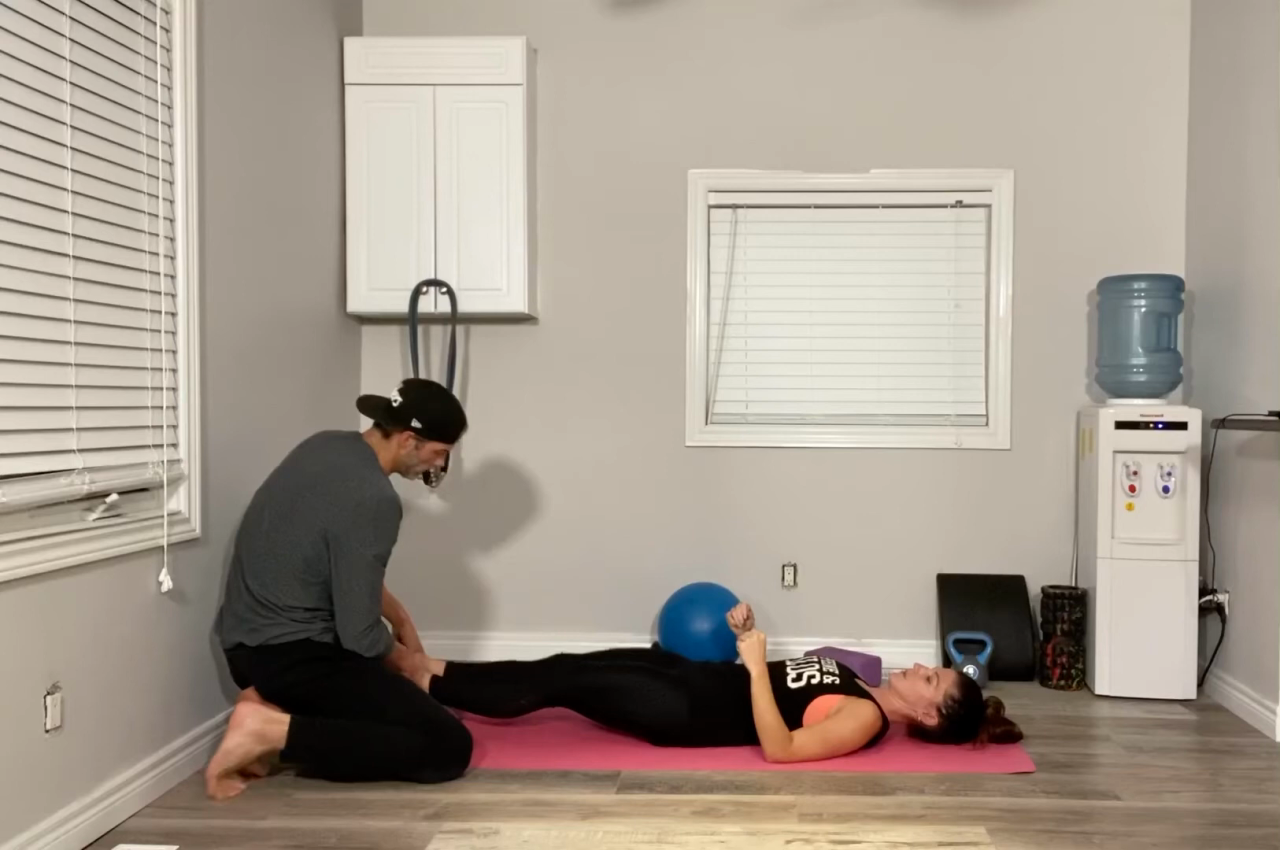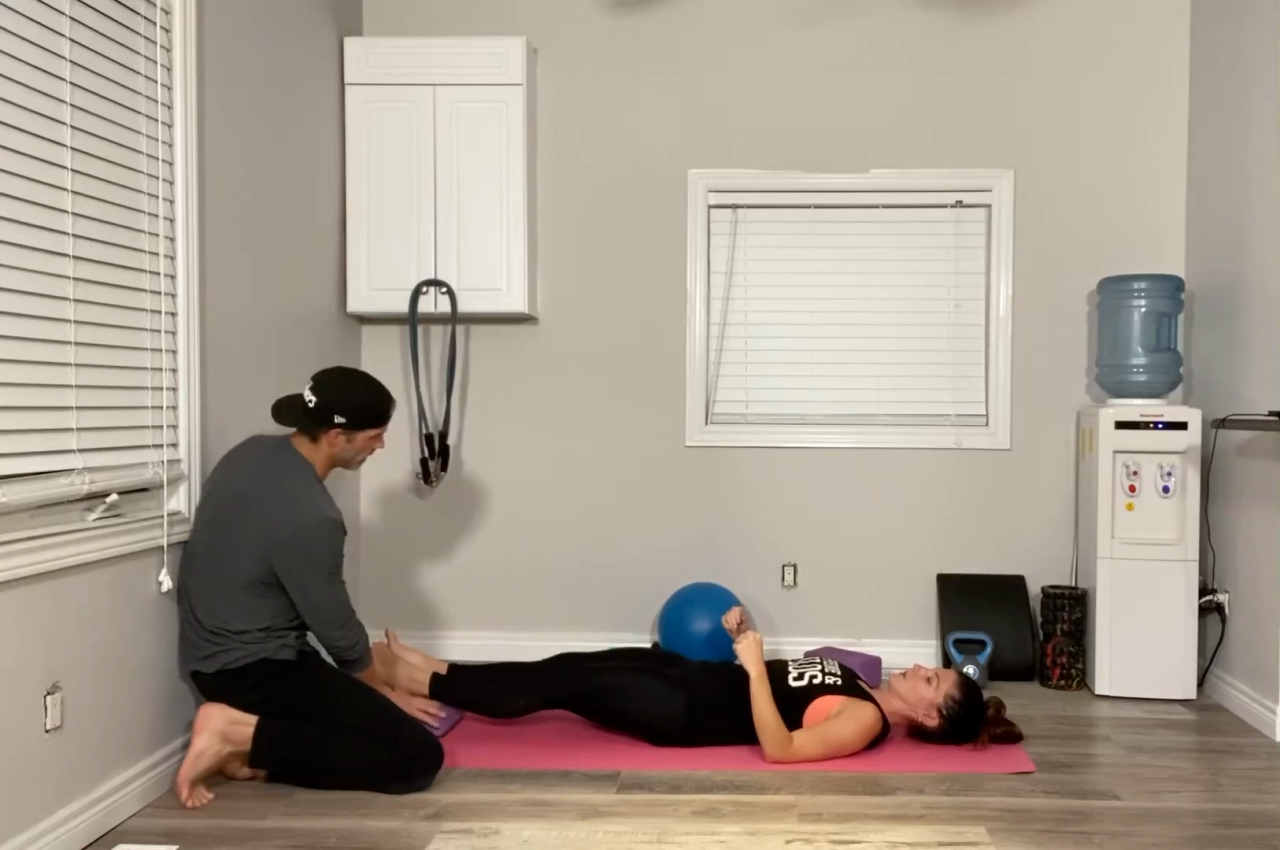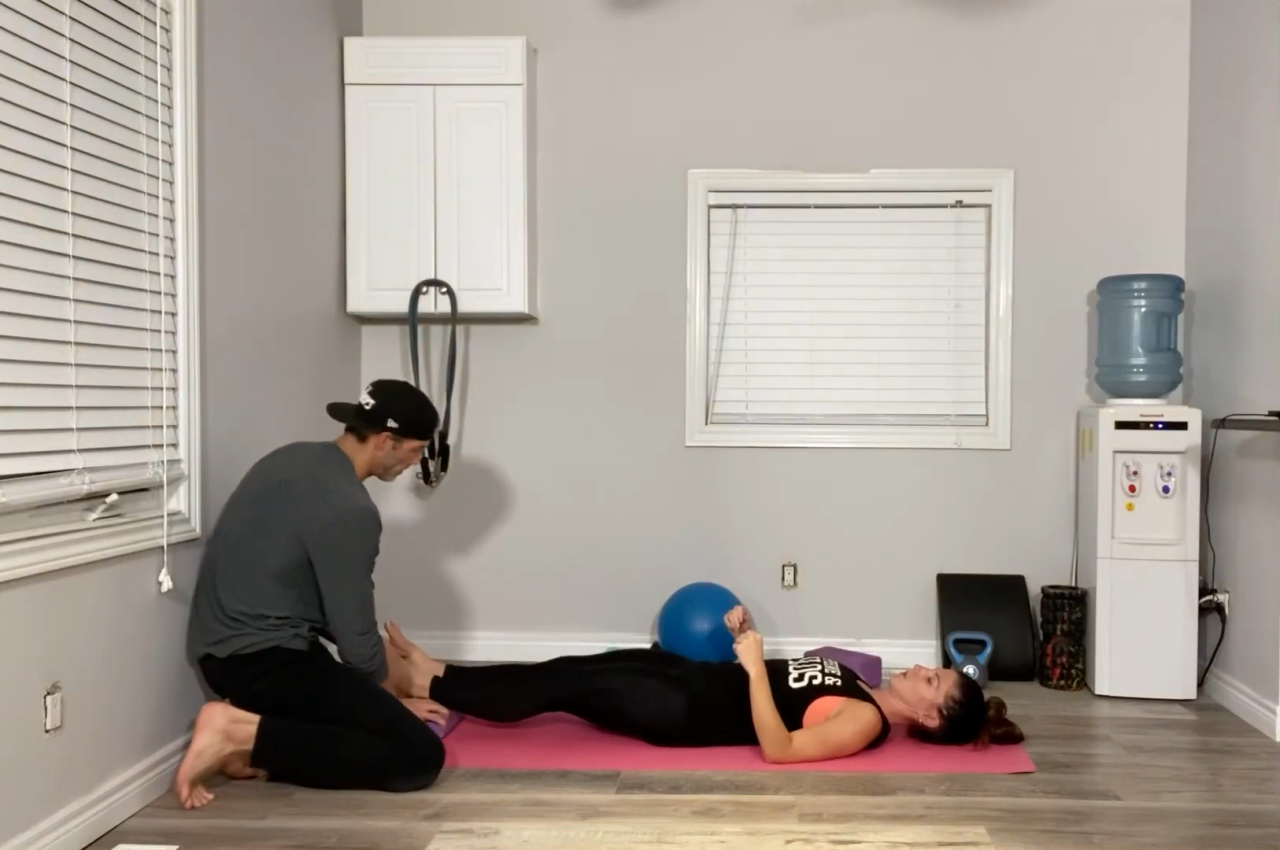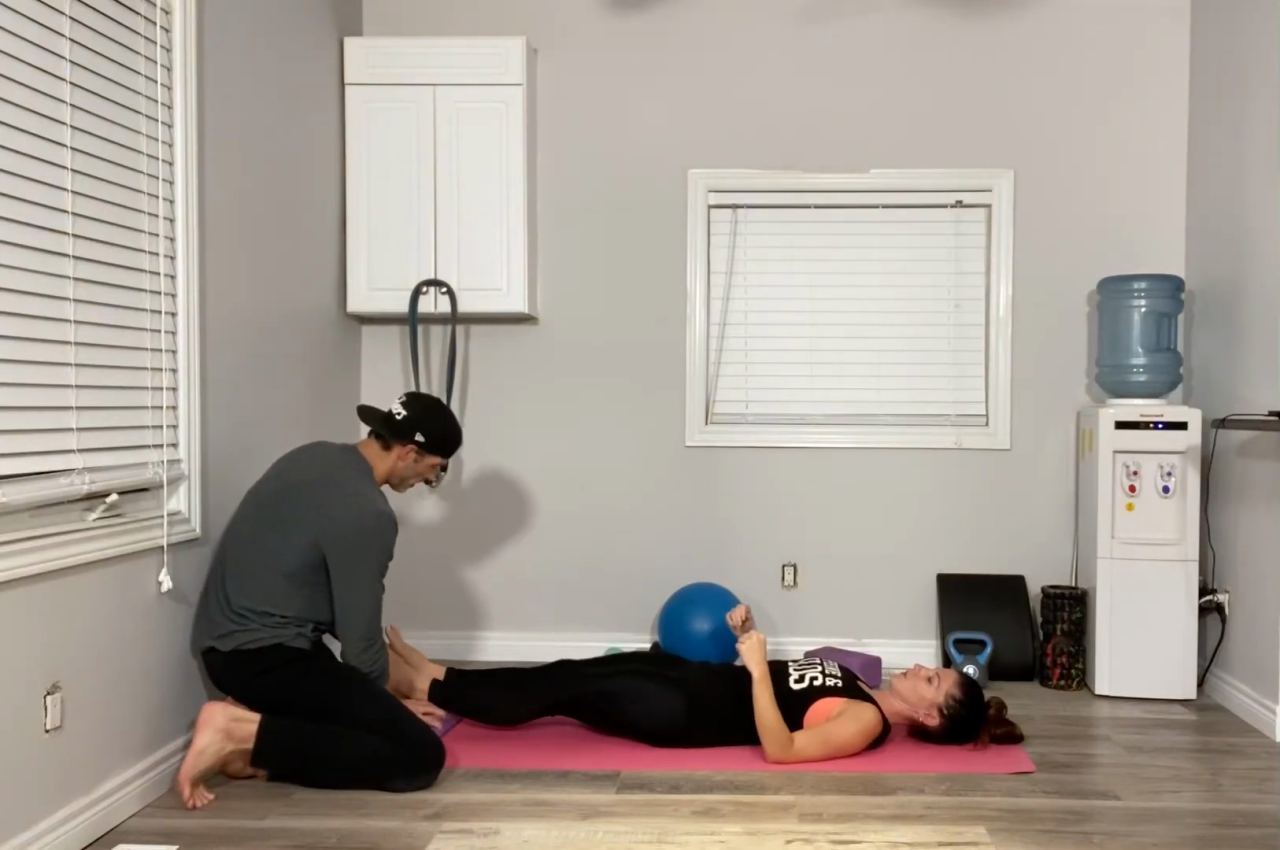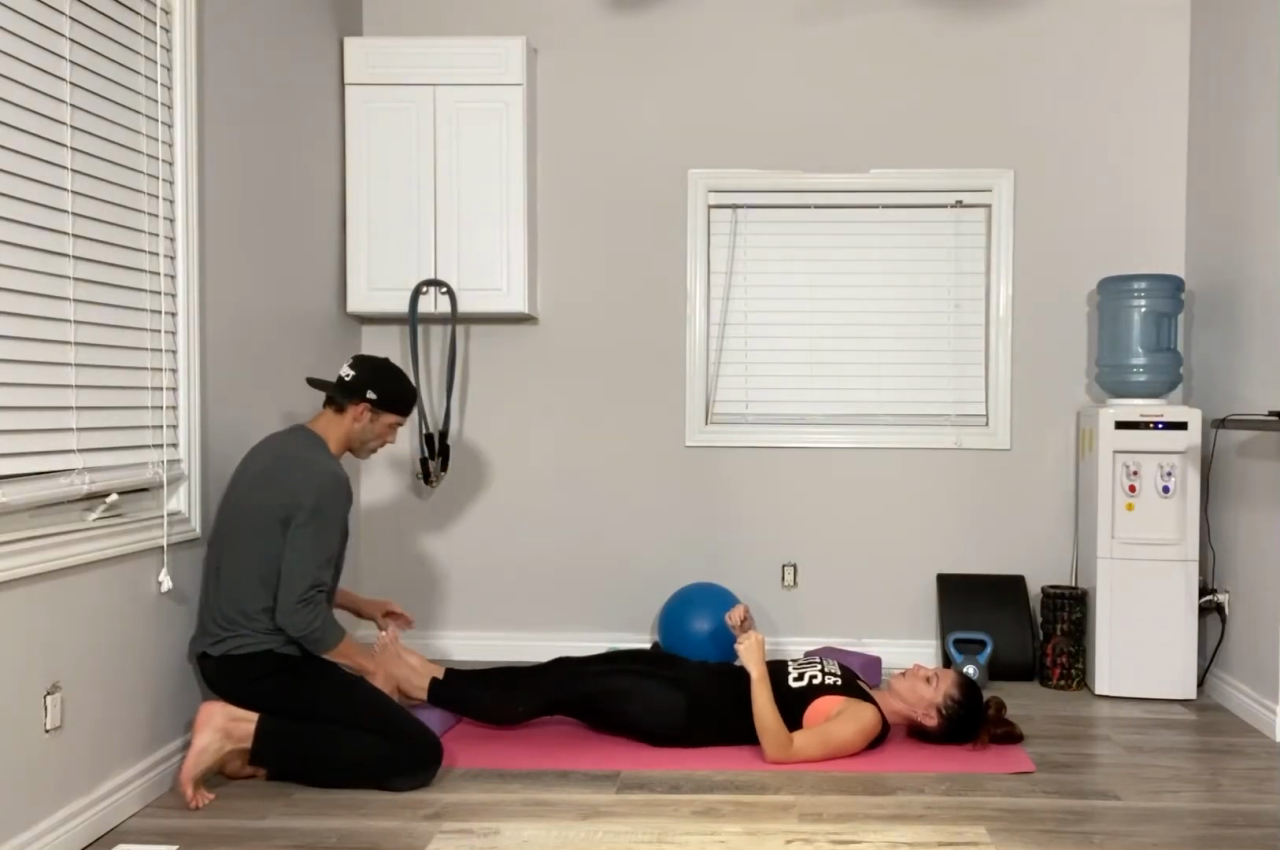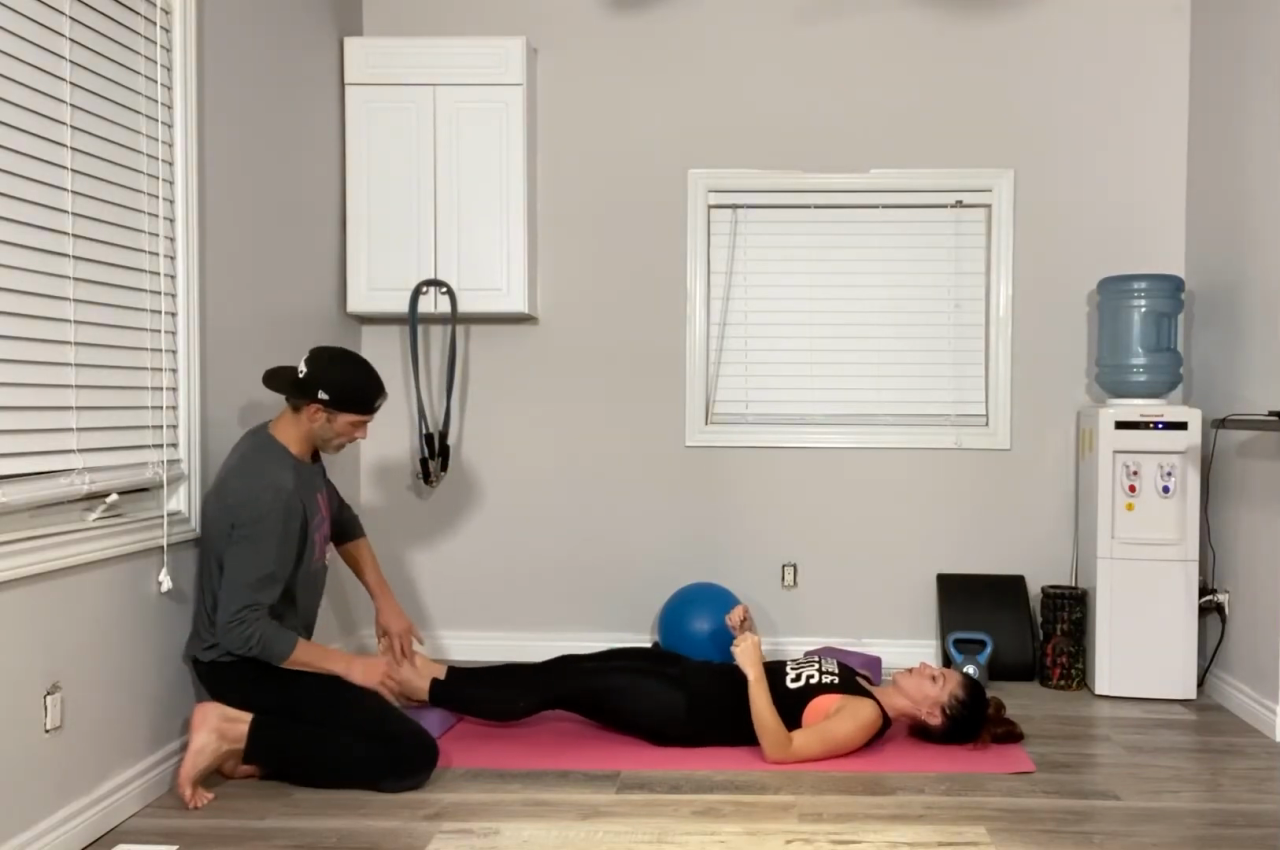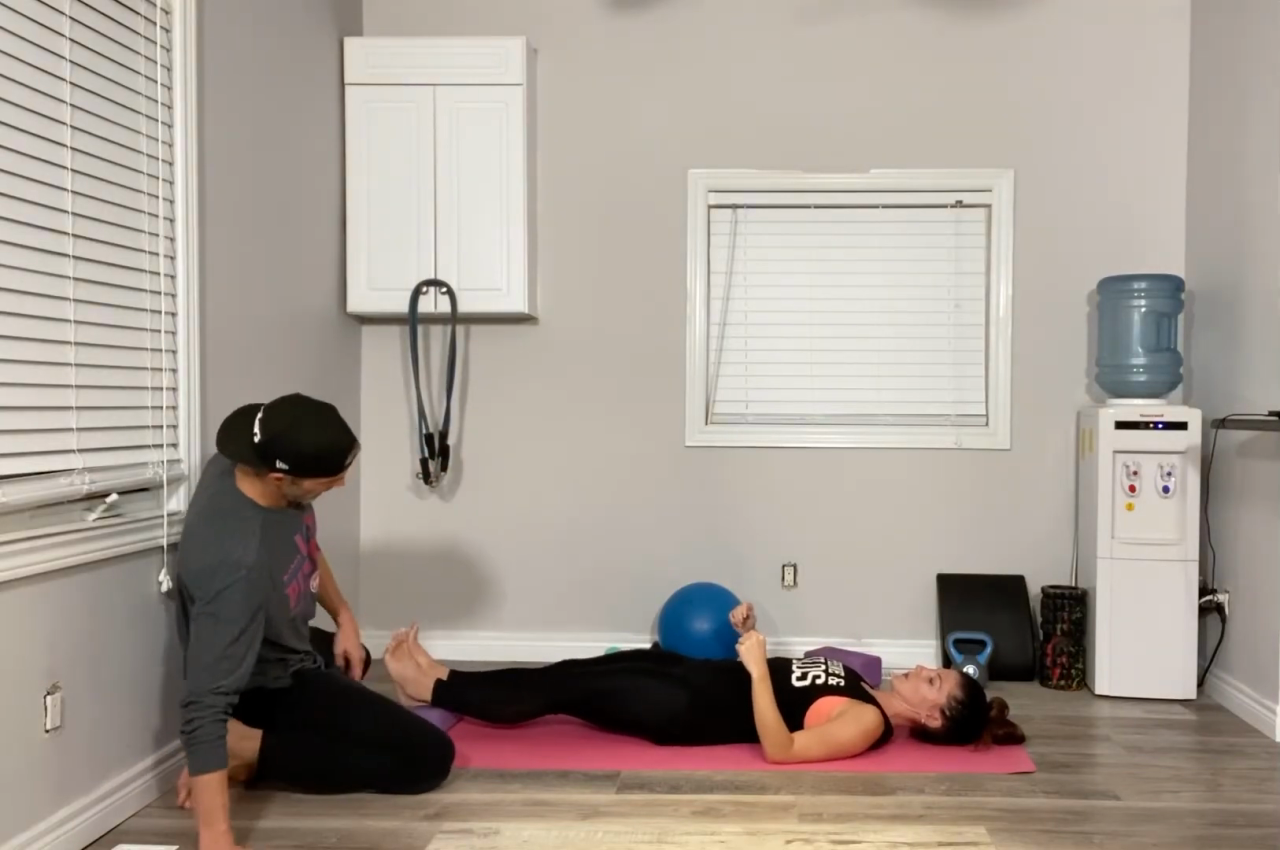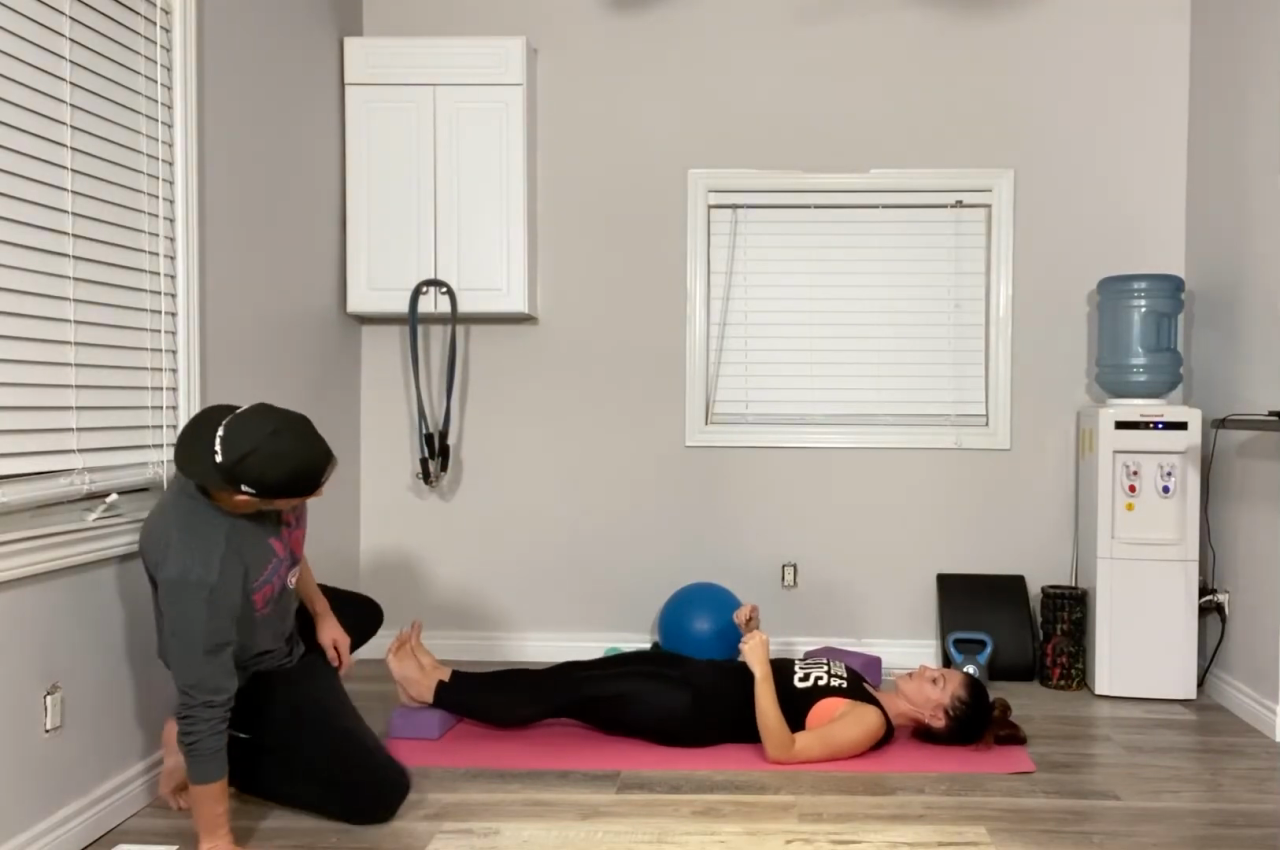
dt=0.7s
person 1, frame 1
left shoulder: (865, 719)
right shoulder: (861, 688)
left elbow: (779, 747)
left wrist: (754, 664)
right wrist: (748, 637)
left hip: (699, 714)
right hip: (707, 678)
left knee: (567, 686)
right knee: (568, 665)
left ankle: (430, 685)
right ankle: (439, 671)
person 1, frame 2
left shoulder: (866, 721)
right shoulder: (859, 690)
left elbow: (778, 746)
left wrist: (752, 665)
right wrist: (745, 638)
left hip: (699, 713)
right hip: (703, 677)
left knee: (566, 686)
right knee: (571, 666)
left ankle: (424, 684)
right ankle: (437, 670)
person 1, frame 3
left shoulder: (865, 723)
right shoulder: (860, 689)
left elbow: (777, 747)
left wrist: (753, 664)
right wrist: (748, 637)
left hip: (699, 713)
right hip: (704, 677)
left knee: (568, 688)
right knee: (571, 667)
left ankle: (427, 687)
right ankle: (437, 671)
person 1, frame 4
left shoulder: (866, 723)
right shoulder: (861, 690)
left elbow: (778, 747)
left wrist: (755, 664)
right wrist: (751, 639)
left hip: (699, 715)
right hip: (706, 679)
left knee: (567, 693)
right knee: (568, 672)
left ankle: (426, 691)
right ankle: (437, 673)
person 1, frame 5
left shoulder: (865, 723)
right shoulder: (861, 690)
left elbow: (778, 747)
left wrist: (753, 667)
right wrist: (749, 638)
left hip: (700, 714)
right hip: (705, 678)
left knee: (567, 694)
right knee: (571, 669)
left ankle: (427, 689)
right ankle: (438, 676)
person 1, frame 6
left shoulder: (866, 719)
right shoulder: (863, 686)
left elbow: (777, 747)
left wrist: (750, 667)
right wrist: (749, 637)
left hip: (699, 713)
right hip: (704, 677)
left knee: (570, 688)
right knee: (572, 667)
left ankle: (429, 689)
right ankle: (440, 676)
person 1, frame 7
left shoulder: (869, 724)
right shoulder: (864, 691)
left elbow: (779, 748)
left wrist: (756, 666)
right wrist: (750, 637)
left hip: (699, 711)
right hip: (705, 674)
left knee: (570, 693)
right knee: (573, 671)
left ankle: (433, 690)
right ankle: (441, 676)
person 1, frame 8
left shoulder: (871, 724)
right shoulder: (868, 692)
left elbow: (780, 748)
left wrist: (758, 666)
right wrist: (755, 635)
left hip: (704, 712)
right hip: (709, 677)
left knee: (570, 697)
right knee: (575, 674)
left ankle: (433, 691)
right ankle: (445, 675)
person 2, frame 1
left shoulder: (325, 447)
right shoulder: (373, 500)
right elbow: (360, 633)
left wrist: (401, 619)
right wrist: (404, 661)
right hip: (291, 652)
right knee: (449, 748)
left ankle: (274, 707)
right ankle: (275, 732)
person 2, frame 2
left shoulder: (254, 452)
right shoulder: (309, 519)
right elbow: (337, 630)
right wrist: (384, 690)
left hip: (219, 655)
right hip: (253, 668)
right knee: (417, 757)
left ankle: (248, 730)
right ankle: (240, 733)
person 2, frame 3
left shoulder: (299, 458)
right shoulder: (348, 509)
right elbow: (356, 637)
left wrist: (398, 673)
right wrist: (394, 699)
left hip: (225, 645)
right hip: (260, 656)
left knee: (362, 715)
right knee: (419, 756)
left ankle: (249, 723)
right ankle: (242, 734)
person 2, frame 4
left shoulder: (315, 458)
right shoulder: (367, 514)
right elbow: (360, 646)
right wrist: (393, 698)
left hip: (227, 642)
right hip: (262, 653)
left knee: (366, 718)
right knee: (420, 757)
left ankle: (253, 717)
right ankle: (244, 734)
person 2, frame 5
left shoulder: (281, 448)
right shoulder: (324, 480)
right elbow: (299, 612)
left wrist: (357, 604)
right wrist: (370, 667)
left hip: (229, 650)
right hip: (260, 660)
left knee: (368, 722)
right knee: (418, 755)
left ankle: (250, 737)
right ankle: (244, 733)
person 2, frame 6
left shoulder: (294, 451)
right shoulder: (270, 490)
left elbow: (345, 525)
right elbow: (242, 628)
left wrist: (385, 601)
right wrist: (347, 664)
left hip: (267, 653)
right hip: (245, 664)
left knee: (371, 714)
right knee: (413, 755)
left ankle: (250, 742)
right ankle: (237, 733)
person 2, frame 7
left shoulder: (249, 465)
right shoulder: (235, 559)
left elbow: (307, 550)
right elbow: (204, 702)
left wrist: (344, 617)
left hip: (282, 649)
right hip: (266, 684)
left knee: (352, 662)
right knee: (430, 758)
left ankle: (251, 739)
right ankle: (249, 748)
person 2, frame 8
left shoulder: (254, 466)
right shoulder: (196, 564)
right elbow: (202, 705)
left wrist: (323, 615)
left hip: (285, 627)
right hip: (249, 672)
left knee: (362, 614)
right knee: (379, 790)
right ankle: (209, 753)
